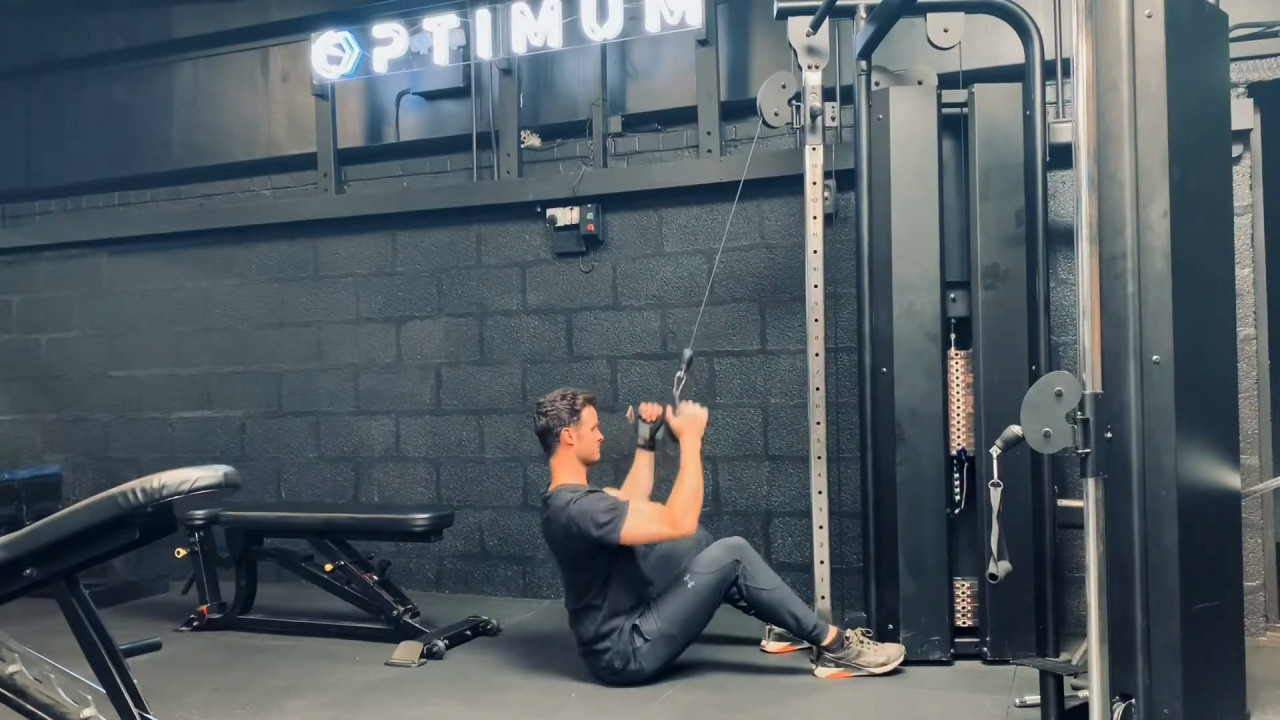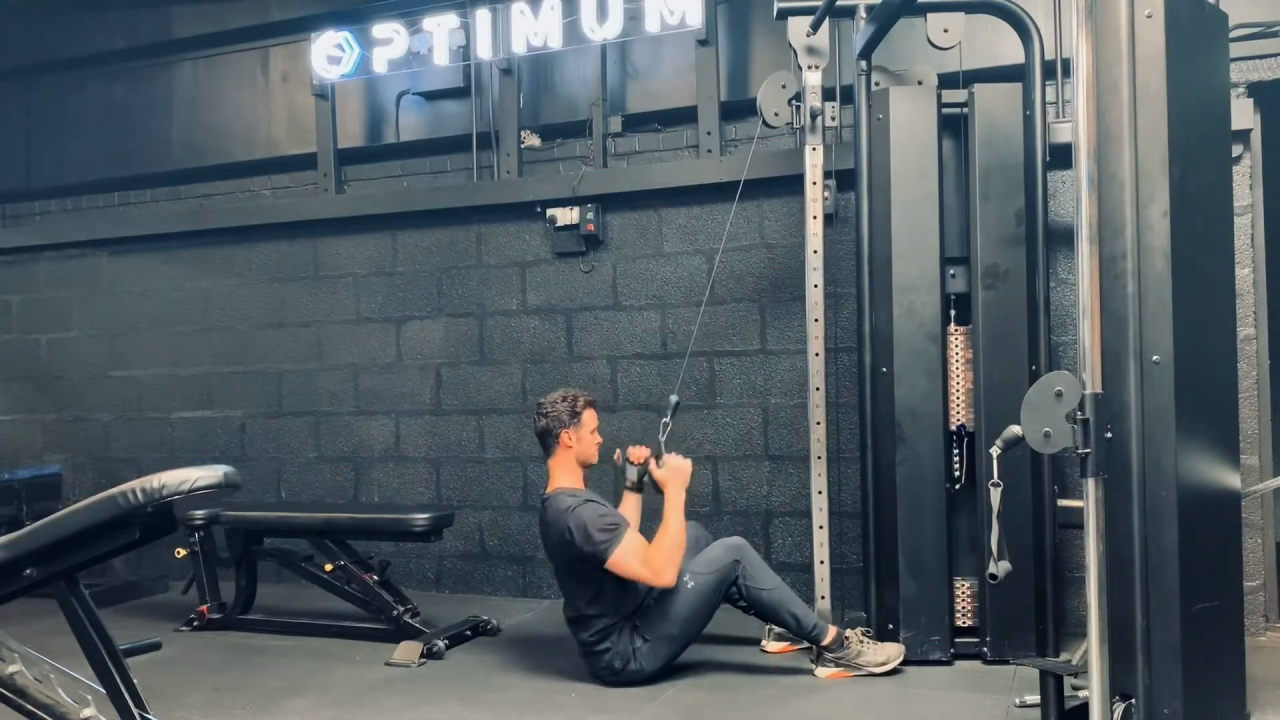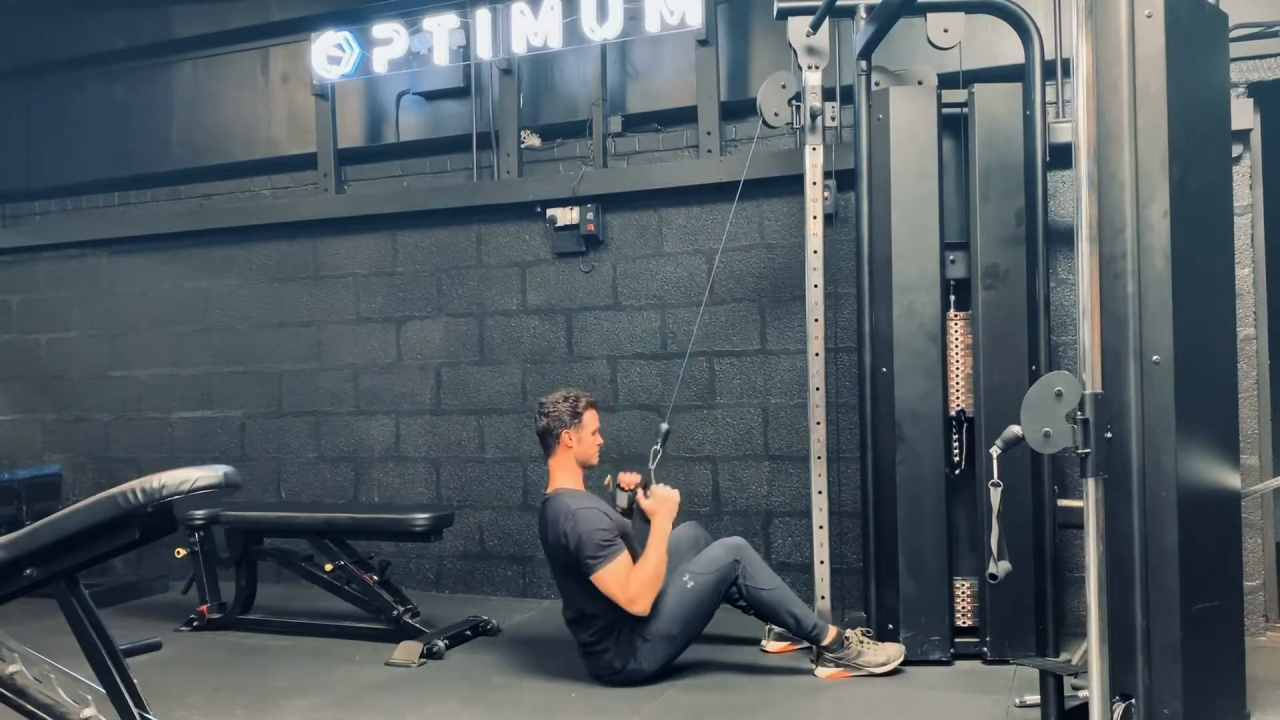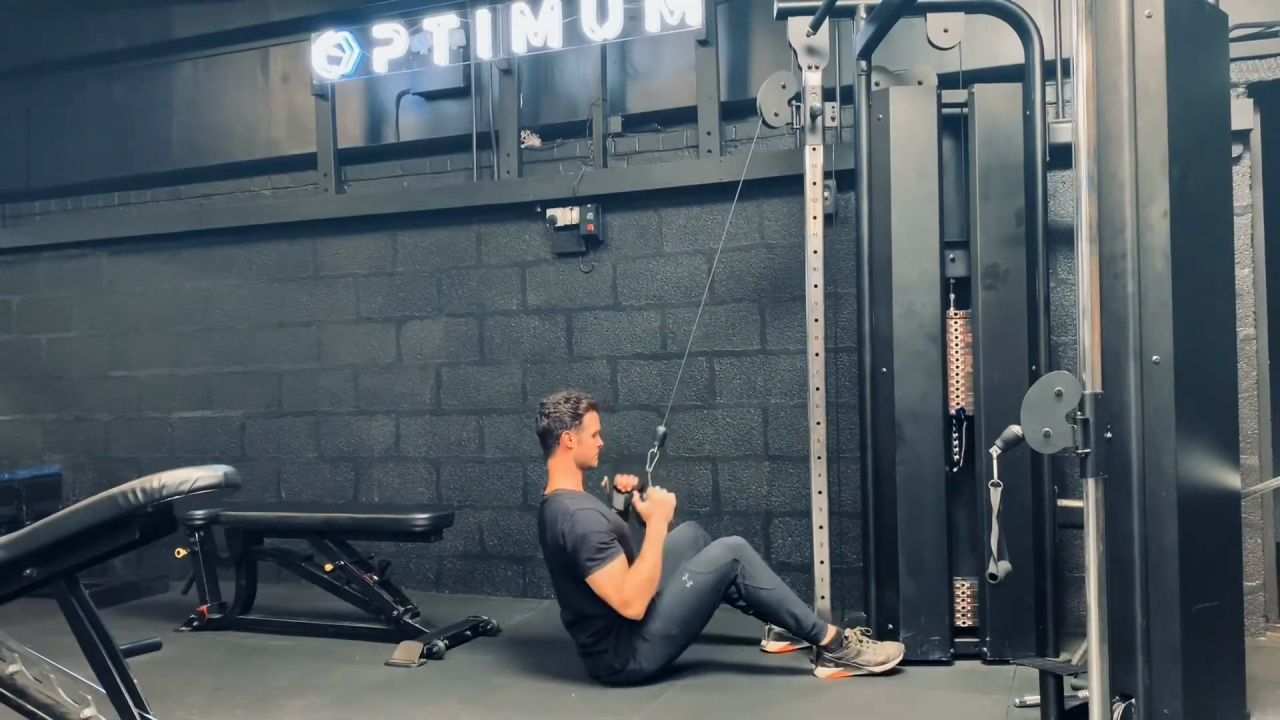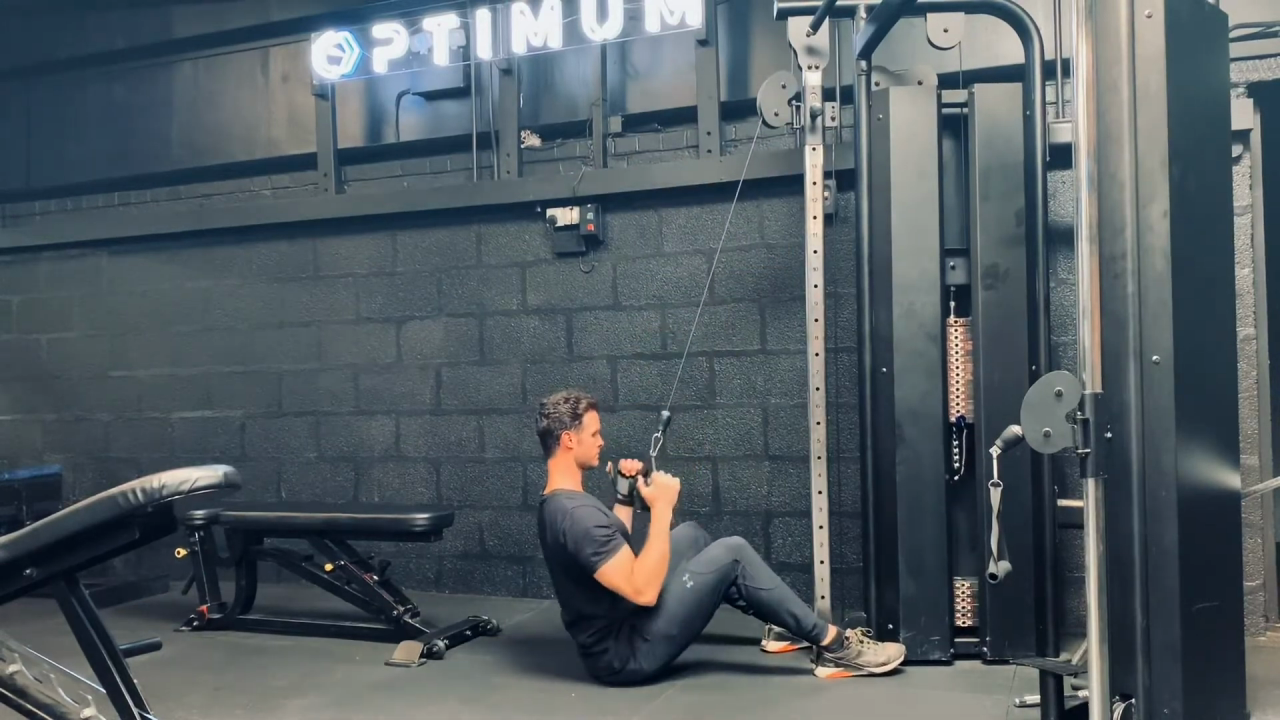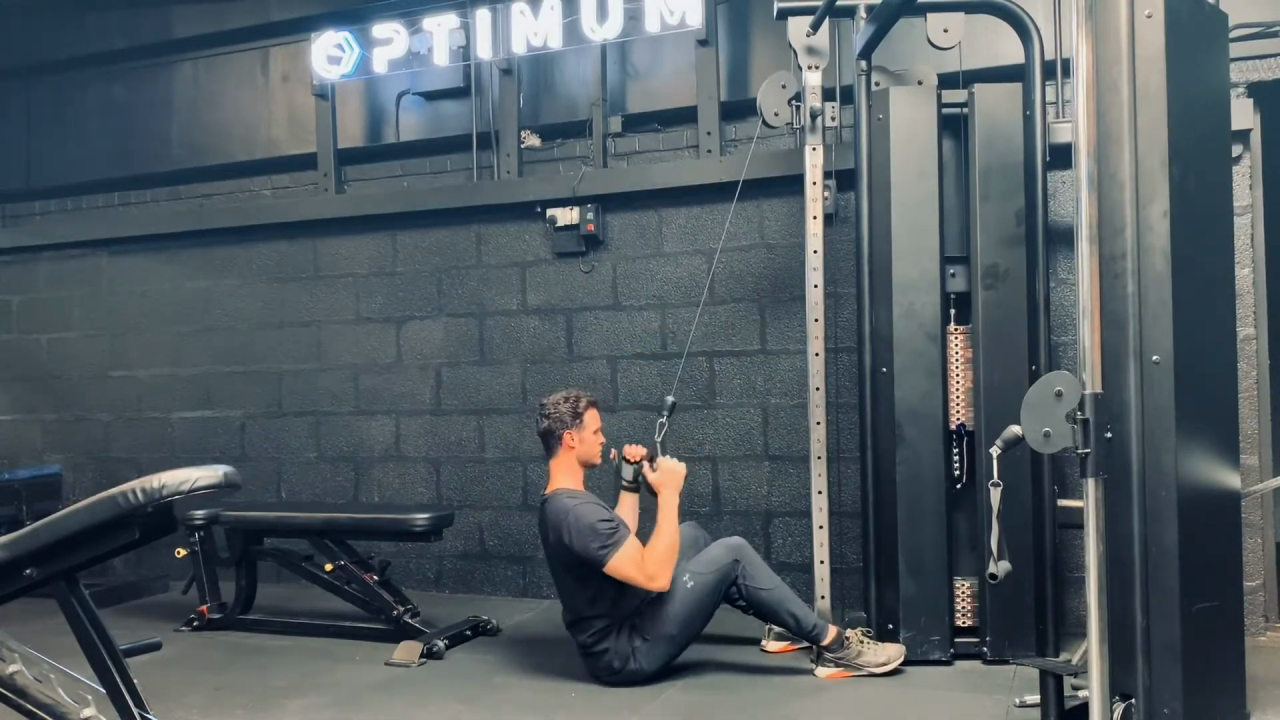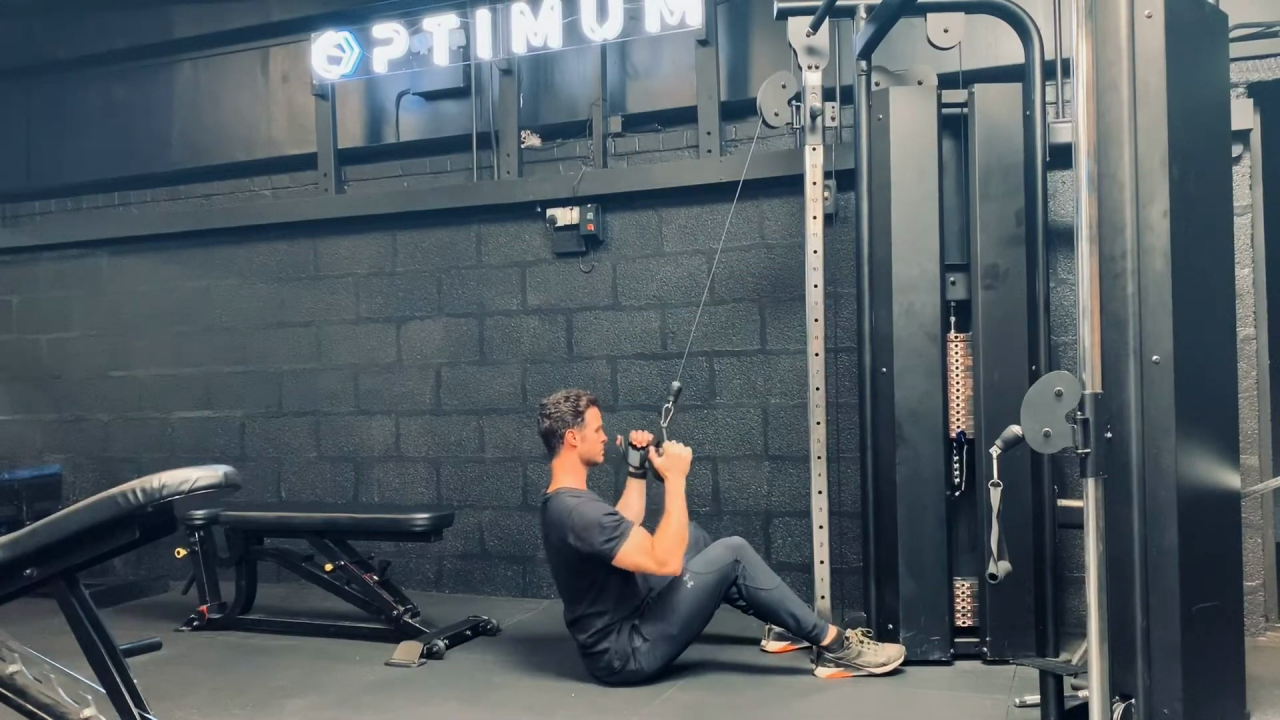
dt=0.2s
person 1, frame 1
left shoulder: (566, 499)
right shoulder: (579, 508)
left elbow: (632, 501)
right elbow: (680, 523)
left wrist: (647, 438)
right wrist: (690, 438)
left hip: (625, 618)
right hip: (627, 653)
left knee: (697, 539)
right knee: (732, 552)
left ankle: (783, 626)
right ankle: (835, 647)
person 1, frame 2
left shoulder: (562, 502)
right shoulder: (577, 513)
left elbow: (620, 541)
right elbow: (664, 572)
left wrist: (634, 483)
right wrist: (674, 489)
left hip: (623, 623)
right hip: (626, 653)
left knee: (693, 535)
right knee: (733, 553)
left ankle: (782, 624)
right ankle: (834, 646)
person 1, frame 3
left shoulder: (561, 504)
right shoulder: (579, 516)
right elbow: (637, 602)
right wrist: (660, 519)
left hip: (617, 634)
right hip: (626, 653)
left knee: (692, 535)
right knee: (732, 553)
left ankle: (783, 625)
right ankle: (834, 647)
person 1, frame 4
left shoulder: (561, 503)
right shoulder: (576, 517)
right elbow: (633, 603)
right wrist: (656, 522)
left hip: (617, 633)
right hip: (625, 653)
left knee: (691, 535)
right knee: (731, 552)
left ankle: (782, 625)
right ankle: (833, 646)
person 1, frame 5
left shoulder: (560, 504)
right shoulder: (575, 516)
right elbow: (645, 590)
left wrist: (625, 495)
right wrist: (661, 508)
left hip: (619, 625)
right hip: (625, 653)
left knee: (691, 535)
right knee: (731, 552)
left ankle: (783, 625)
right ankle: (834, 646)
person 1, frame 6
left shoulder: (561, 503)
right shoulder: (577, 513)
left elbow: (620, 539)
right elbow: (657, 576)
left wrist: (631, 481)
right wrist: (668, 493)
left hip: (621, 624)
right hip: (624, 653)
left knee: (691, 535)
right knee: (732, 553)
left ankle: (783, 625)
right ankle: (835, 646)
person 1, frame 7
left shoulder: (564, 501)
right shoulder: (579, 512)
left elbow: (626, 528)
right elbow: (667, 562)
right wrist: (675, 477)
left hip: (621, 622)
right hip: (625, 652)
left knee: (693, 537)
right knee: (732, 552)
left ankle: (783, 625)
right ankle: (834, 646)
